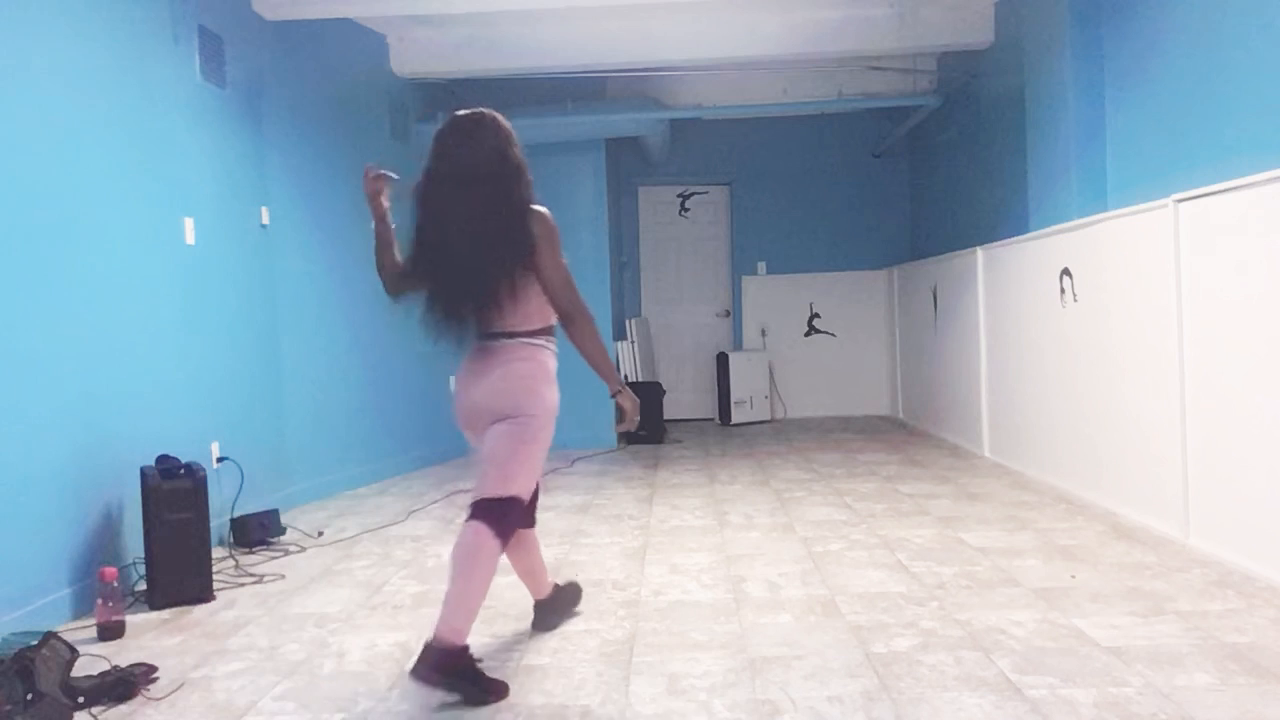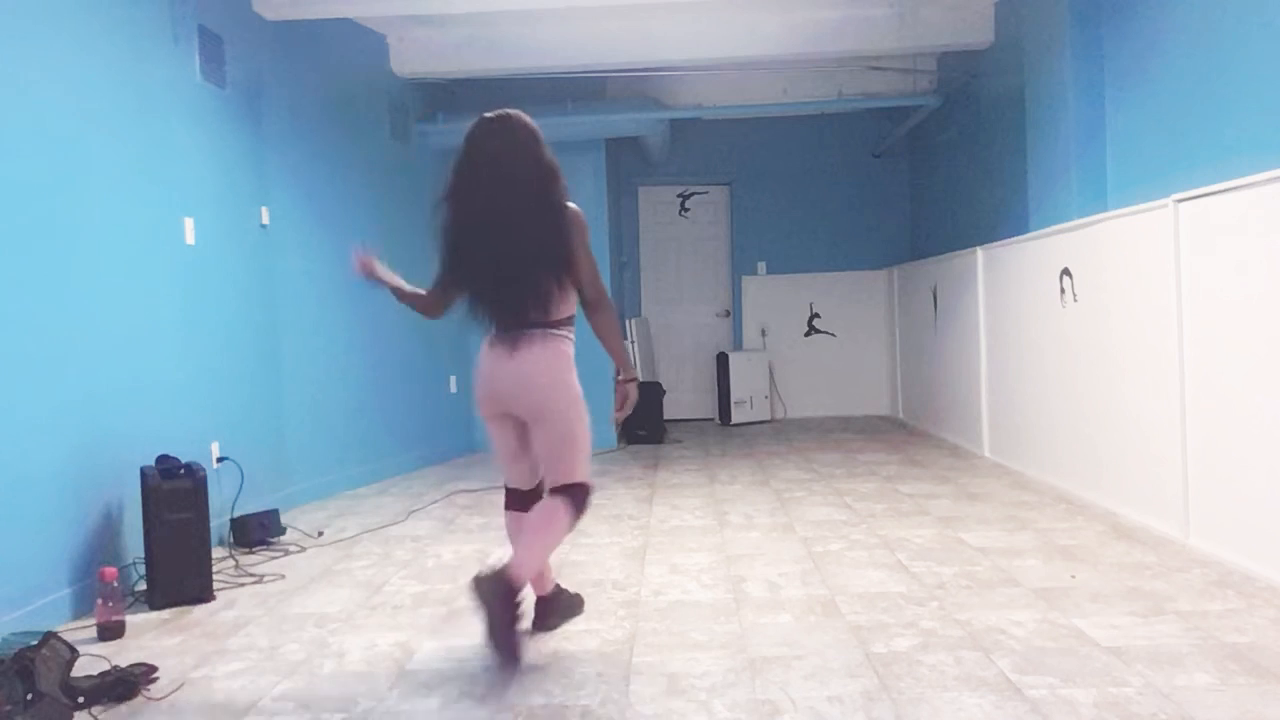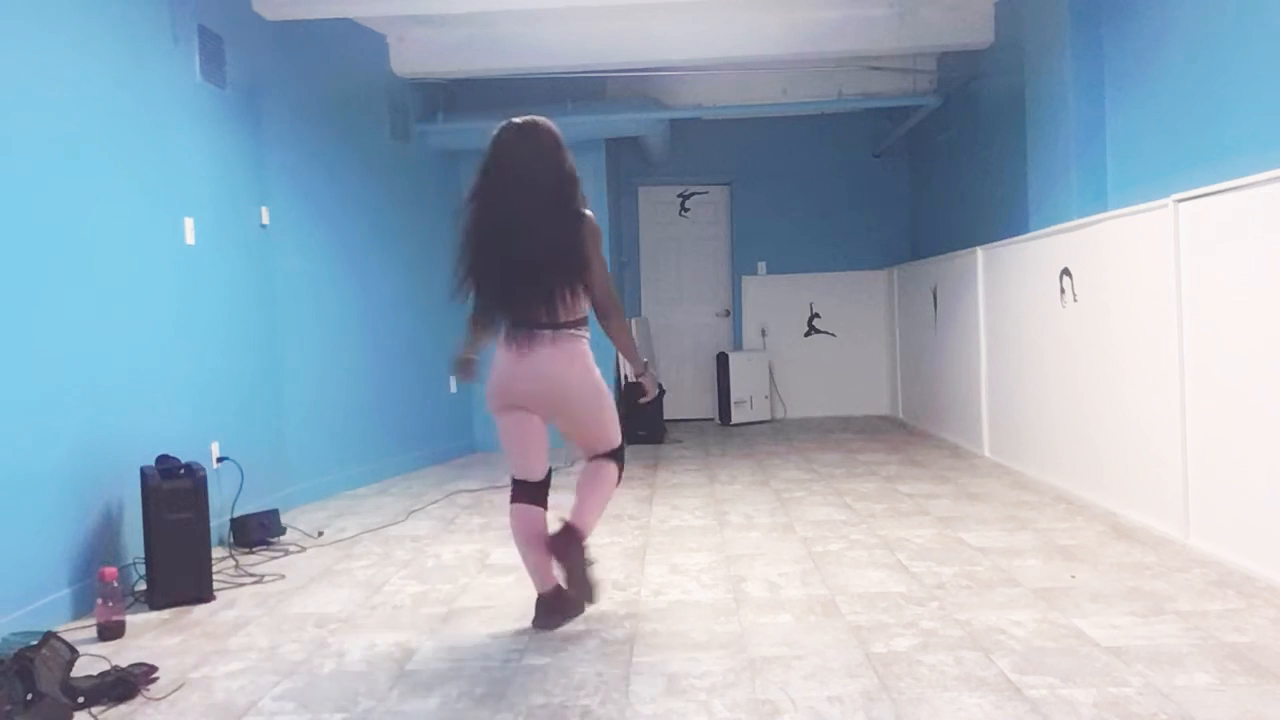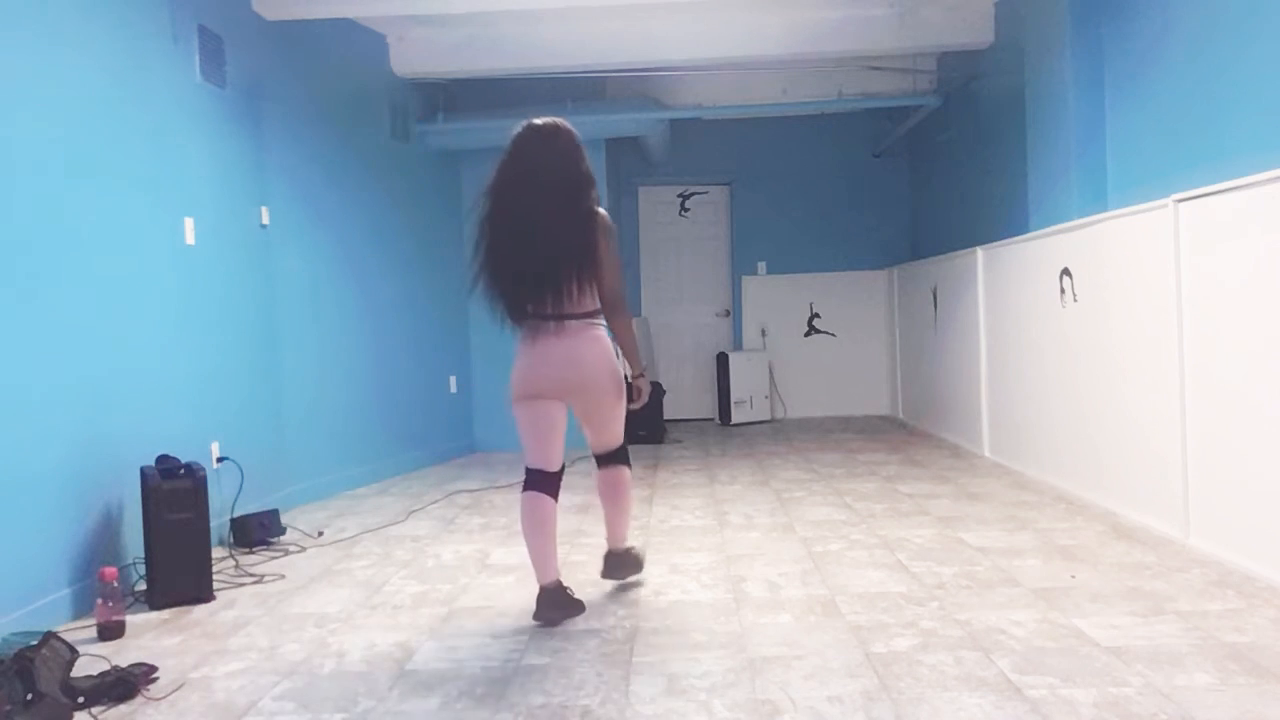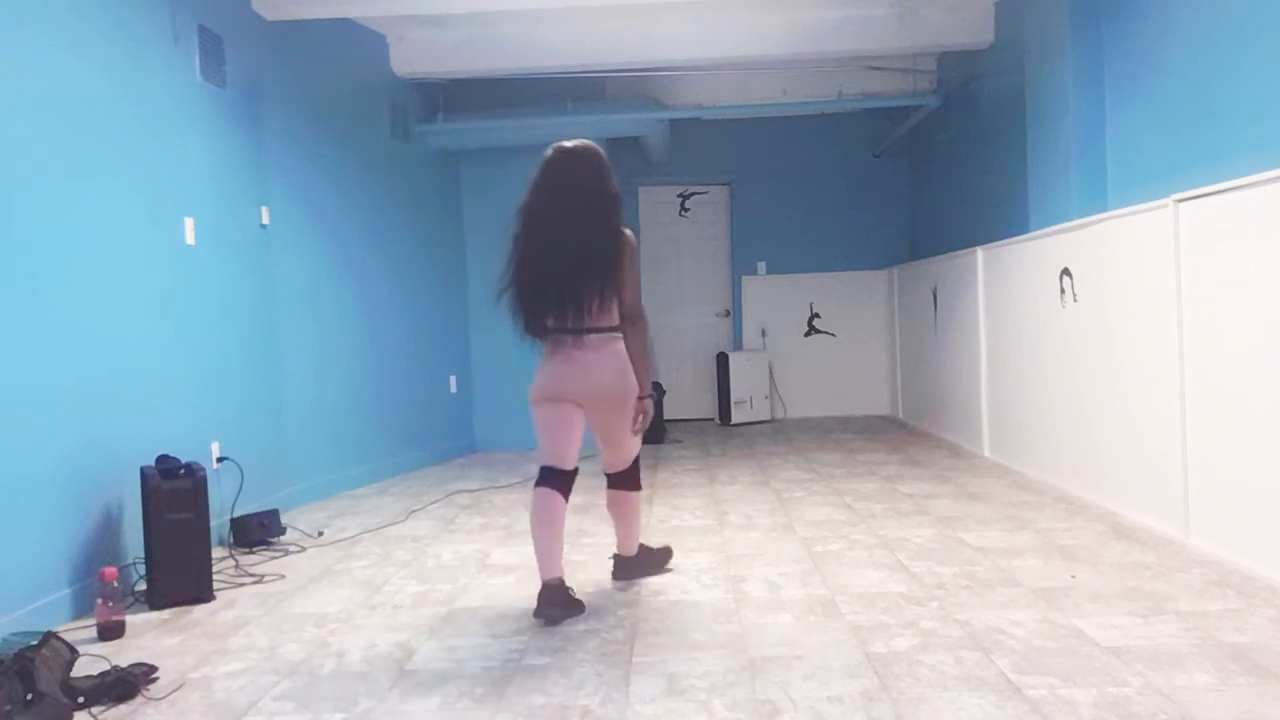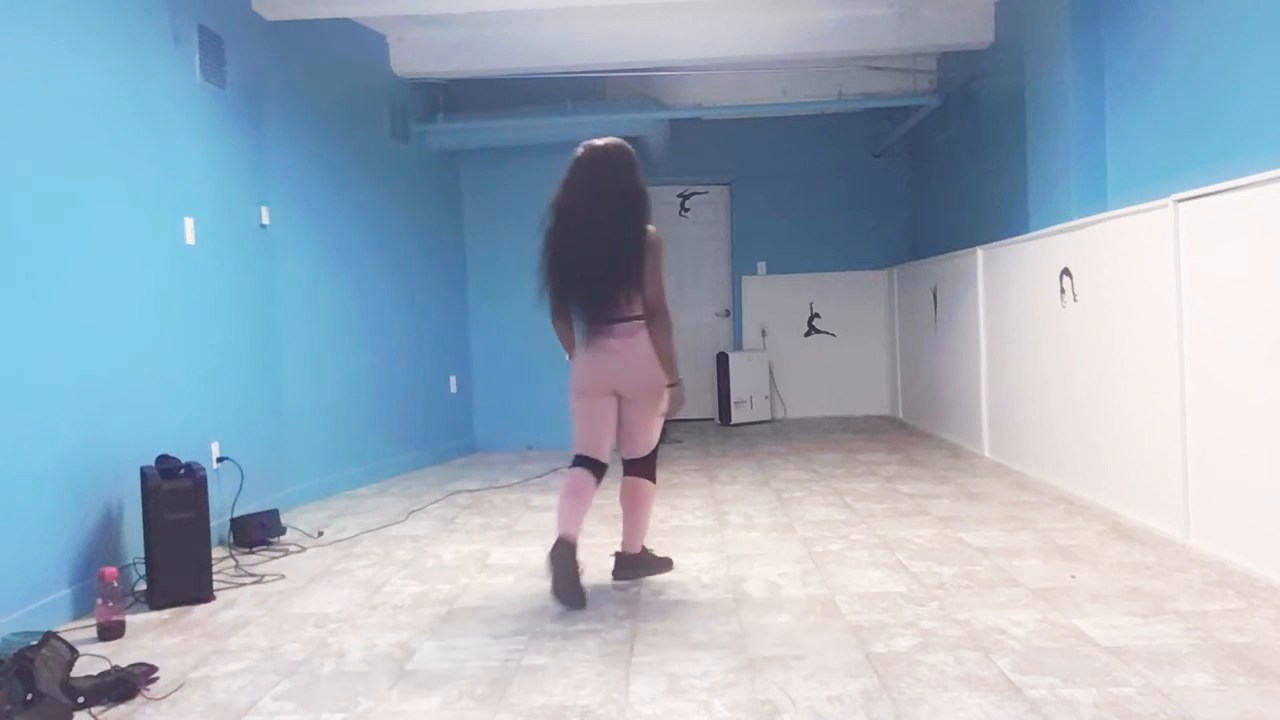
dt=0.2s
person 1, frame 1
left shoulder: (443, 228)
right shoulder: (531, 219)
left elbow: (395, 282)
right elbow: (571, 312)
left wrist: (379, 212)
right wrist: (616, 384)
left hip: (475, 380)
right hip: (525, 378)
left knee: (518, 496)
right knee: (497, 509)
left ankle: (545, 596)
right ankle: (445, 649)
person 1, frame 2
left shoulder: (472, 228)
right shoulder: (564, 217)
left elbow: (433, 305)
right elbow: (596, 303)
left wrist: (380, 276)
right wrist: (625, 371)
left hip: (492, 369)
right hip: (547, 369)
left knee: (522, 489)
right knee: (570, 490)
left ankle: (546, 596)
right ankle: (508, 581)
person 1, frame 3
left shoulder: (488, 227)
right shoulder: (579, 223)
left elbow: (484, 309)
right elbow: (607, 305)
left wrist: (468, 352)
right wrist: (640, 366)
left hip: (509, 369)
right hip: (566, 364)
left knee: (527, 482)
right knee: (607, 454)
left ankle: (549, 594)
right ankle: (572, 537)
person 1, frame 4
left shoulder: (505, 224)
right shoulder: (593, 220)
left elbow: (511, 298)
right elbow: (613, 303)
right wrist: (637, 368)
left hip: (532, 359)
right hip: (587, 353)
left knee: (540, 472)
right knee: (612, 453)
left ankle: (550, 588)
right ankle: (618, 551)
person 1, frame 5
left shoulder: (535, 242)
right shoulder: (619, 241)
left elbow: (532, 316)
right elbow: (632, 320)
right wrist: (644, 388)
left hip: (555, 370)
right hip: (607, 366)
left knee: (553, 473)
right knee: (623, 468)
left ankle: (552, 585)
right ankle: (631, 555)
person 1, frame 6
left shoulder: (563, 237)
right shoulder: (644, 238)
left elbow: (559, 312)
right elbow: (656, 313)
right wrist: (672, 378)
left hip: (590, 359)
right hip: (637, 356)
left knee: (587, 459)
right knee: (640, 458)
left ankle: (566, 544)
right ankle: (632, 554)
